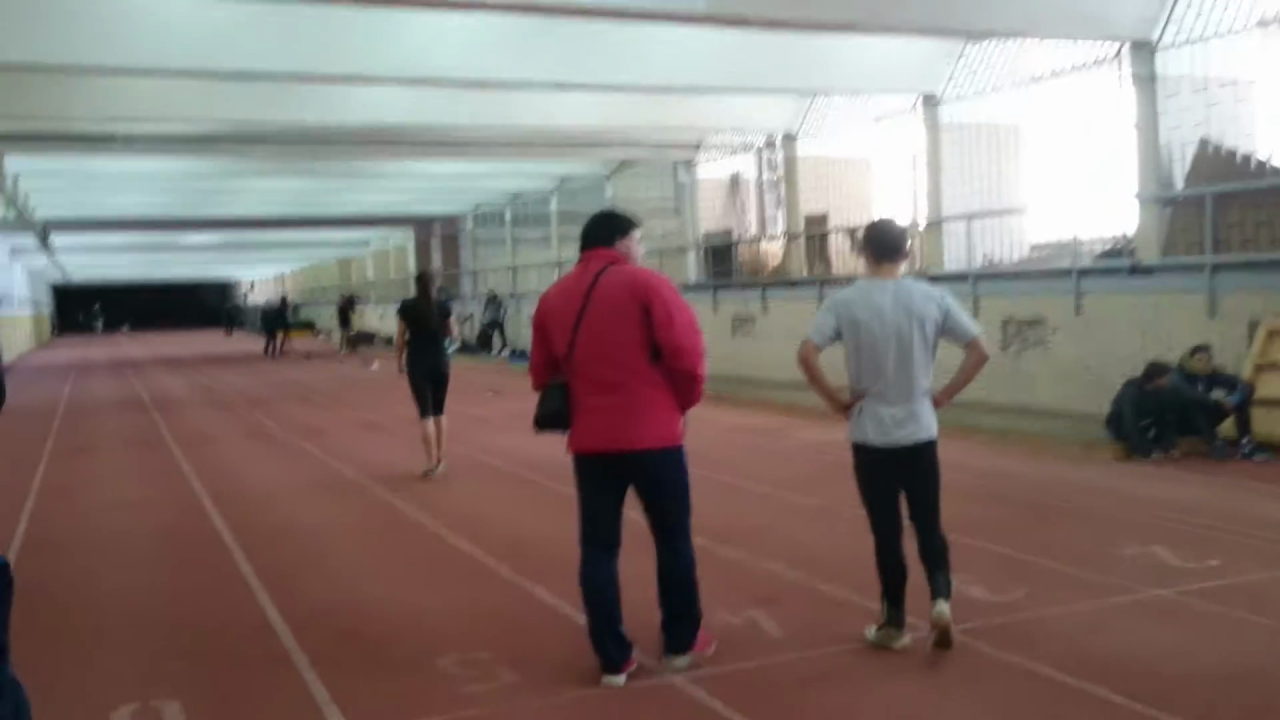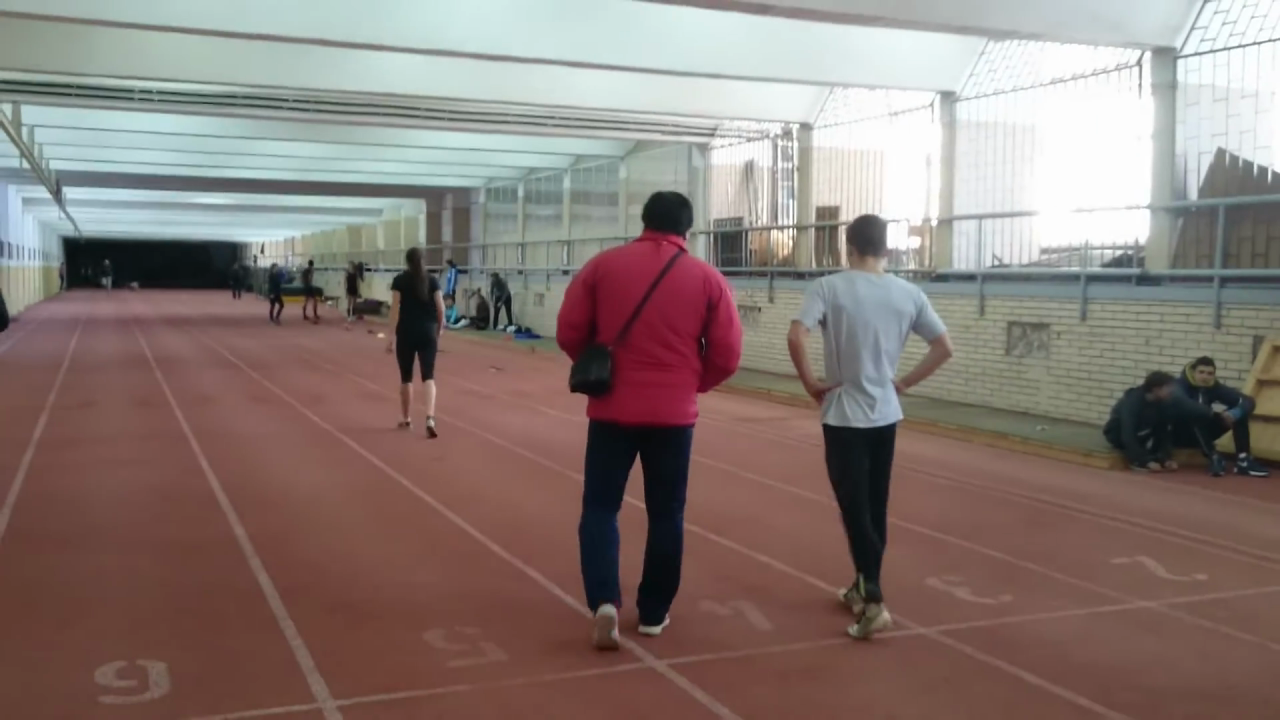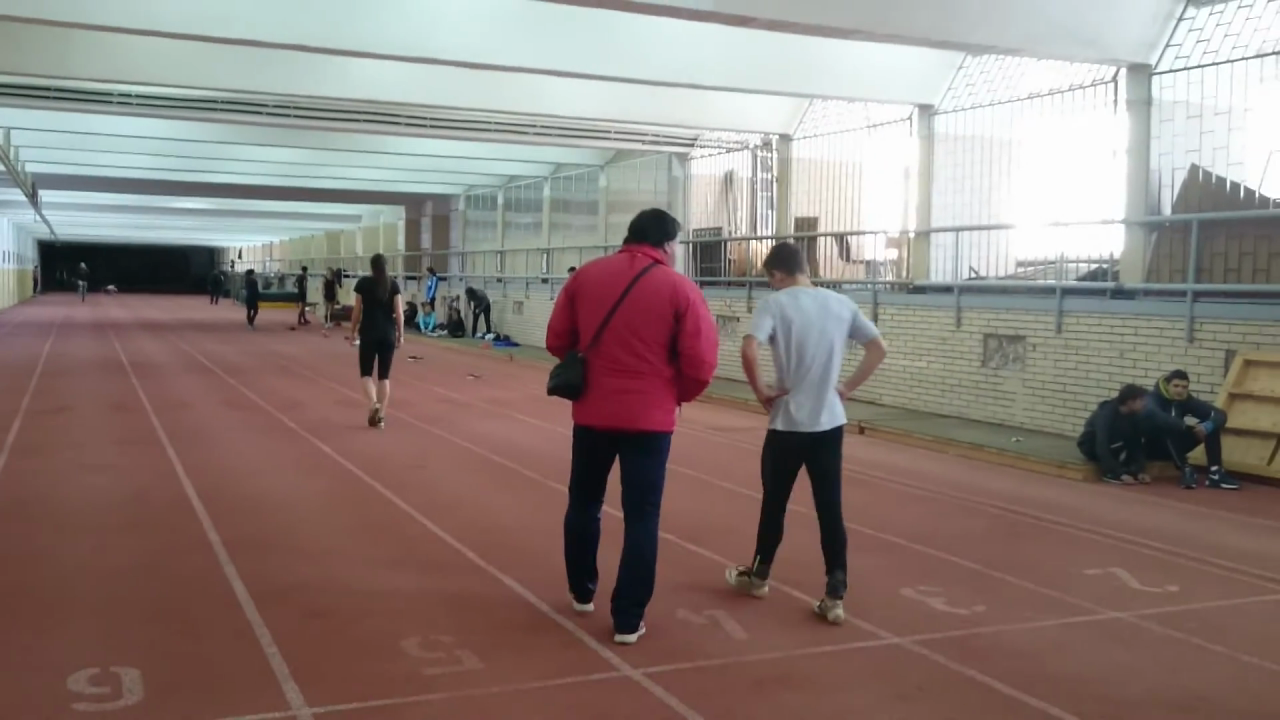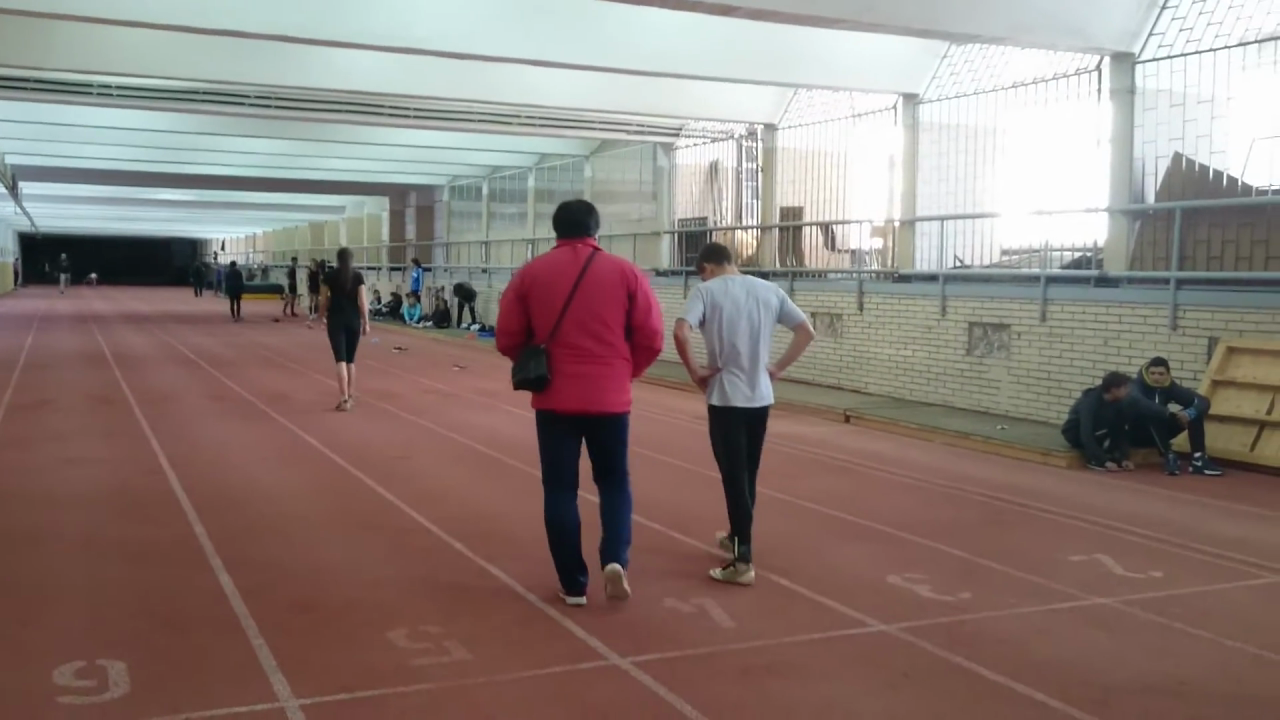
dt=0.7s
person 1, frame 1
left shoulder: (553, 298)
right shoulder: (645, 283)
left elbow: (543, 376)
right elbow: (686, 353)
right wrist: (682, 402)
left hip: (590, 439)
right hip: (652, 434)
left knee: (598, 547)
right knee: (673, 537)
left ankle: (612, 658)
right ankle: (683, 641)
person 1, frame 2
left shoulder: (604, 264)
right shoulder: (707, 278)
left elbow: (569, 333)
right elbow: (726, 355)
left hip: (612, 409)
right hip: (674, 413)
left knee: (600, 508)
right knee: (666, 515)
left ankle: (603, 600)
right ankle: (653, 612)
person 1, frame 3
left shoulder: (586, 275)
right shoulder: (680, 289)
left elbow: (557, 340)
right elbow: (699, 366)
right wrist: (672, 396)
left hip: (592, 411)
right hip: (650, 418)
left knee: (583, 504)
right knee: (642, 517)
left ankle: (582, 592)
right ankle: (628, 619)
person 1, frame 4
left shoulder: (530, 273)
right shoulder: (625, 272)
left elbow: (508, 339)
right elbow: (651, 339)
left hip: (554, 398)
right hip: (610, 398)
left knee: (560, 491)
right knee: (615, 484)
left ankle: (573, 584)
right ankle: (615, 560)
person 2, frame 1
left shoulder: (845, 302)
right shoulder: (932, 298)
left elbow: (806, 354)
right elbow: (980, 350)
left wrist: (836, 399)
right wrist: (944, 395)
left hip: (871, 436)
right hip: (920, 433)
left knee: (887, 531)
right knee: (928, 525)
left ankle: (894, 624)
right ankle: (941, 599)
person 2, frame 2
left shoulder: (829, 287)
right shoulder: (909, 293)
left elbow: (795, 337)
right elbow: (944, 348)
left wrist: (810, 382)
right wrist: (905, 382)
left hip: (843, 418)
right hip: (886, 417)
left knee: (854, 512)
right knee: (875, 508)
left ankle: (873, 603)
right ankle: (863, 590)
person 2, frame 3
left shoulder: (775, 303)
right shoulder: (841, 303)
left elbow: (749, 350)
right elbow: (879, 348)
left wrist: (760, 391)
right wrist: (847, 387)
left hip: (788, 422)
right hip: (830, 423)
left knee: (774, 503)
right knee: (830, 509)
left ankle: (758, 575)
right ankle: (835, 596)
person 2, frame 4
left shoulder: (706, 291)
right shoulder: (769, 290)
left elbow: (681, 332)
right elbow: (807, 332)
left wrist: (694, 370)
right wrist: (778, 367)
left hip: (725, 399)
right hip: (760, 397)
left knee: (734, 479)
right knee: (747, 475)
left ankle: (742, 562)
right ankle: (736, 538)
person 3, frame 1
left shoulder: (407, 306)
right shoulder: (443, 306)
left elbow: (400, 338)
right elbow: (451, 334)
left wrist: (400, 360)
left hip: (417, 364)
right hip: (439, 362)
left knee: (425, 413)
right knee: (438, 410)
left ankle: (433, 465)
right ankle: (439, 457)
person 3, frame 2
left shoulder: (400, 280)
right shoulder: (432, 280)
left elbow: (395, 309)
right elbow: (440, 309)
left wrist: (392, 336)
right wrist: (439, 328)
left hip: (406, 333)
right hip: (427, 332)
left knee: (406, 377)
right knee: (428, 376)
left ankle: (406, 419)
right ankle: (429, 417)
person 3, frame 3
left shoulder: (363, 283)
right shoulder: (393, 284)
left elbow: (357, 310)
right elbow: (399, 312)
left wrist: (354, 331)
right wrist: (400, 334)
left hip: (368, 333)
right hip: (388, 333)
left knee: (366, 373)
right knee: (384, 376)
left ankle: (374, 403)
right ankle: (381, 417)
person 3, frame 4
left shoulder: (330, 275)
right shoulder: (358, 276)
left elbow: (324, 300)
right elbow: (362, 301)
left wrist: (322, 315)
right wrist: (366, 322)
left hip: (336, 321)
right hip: (353, 321)
left knee: (340, 359)
right knee: (350, 359)
left ankle: (344, 399)
right ankle: (349, 396)
